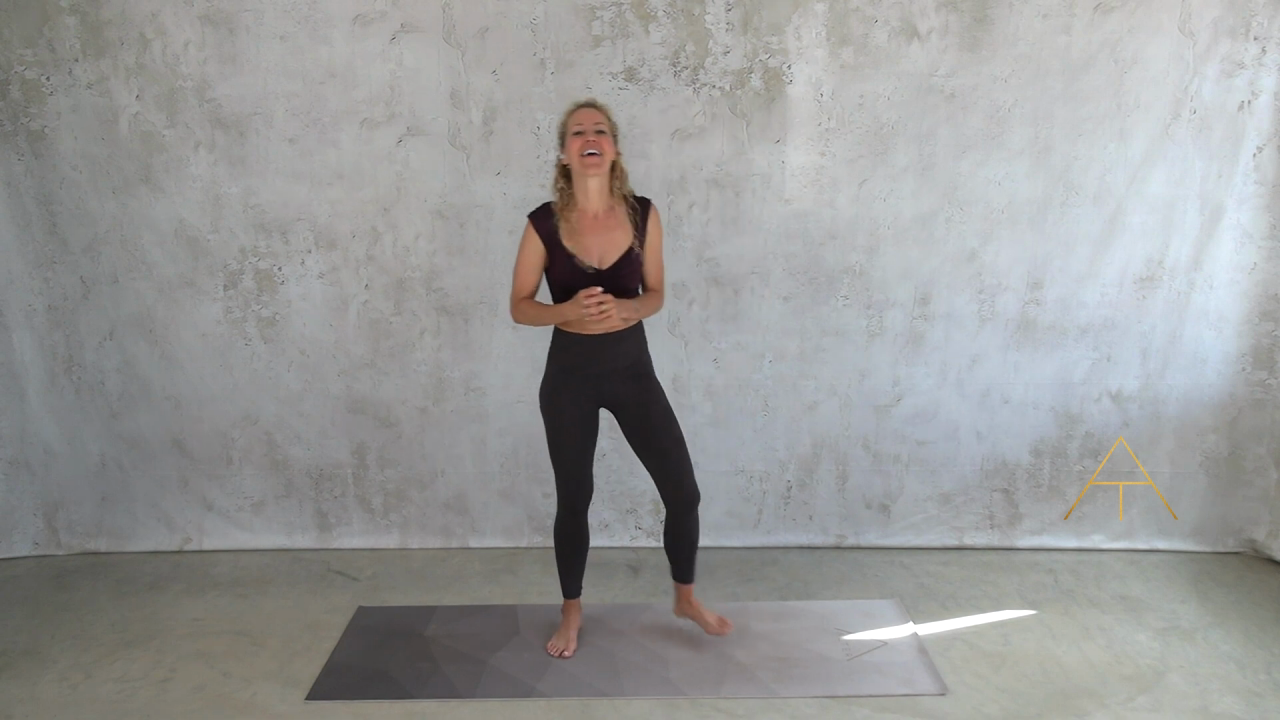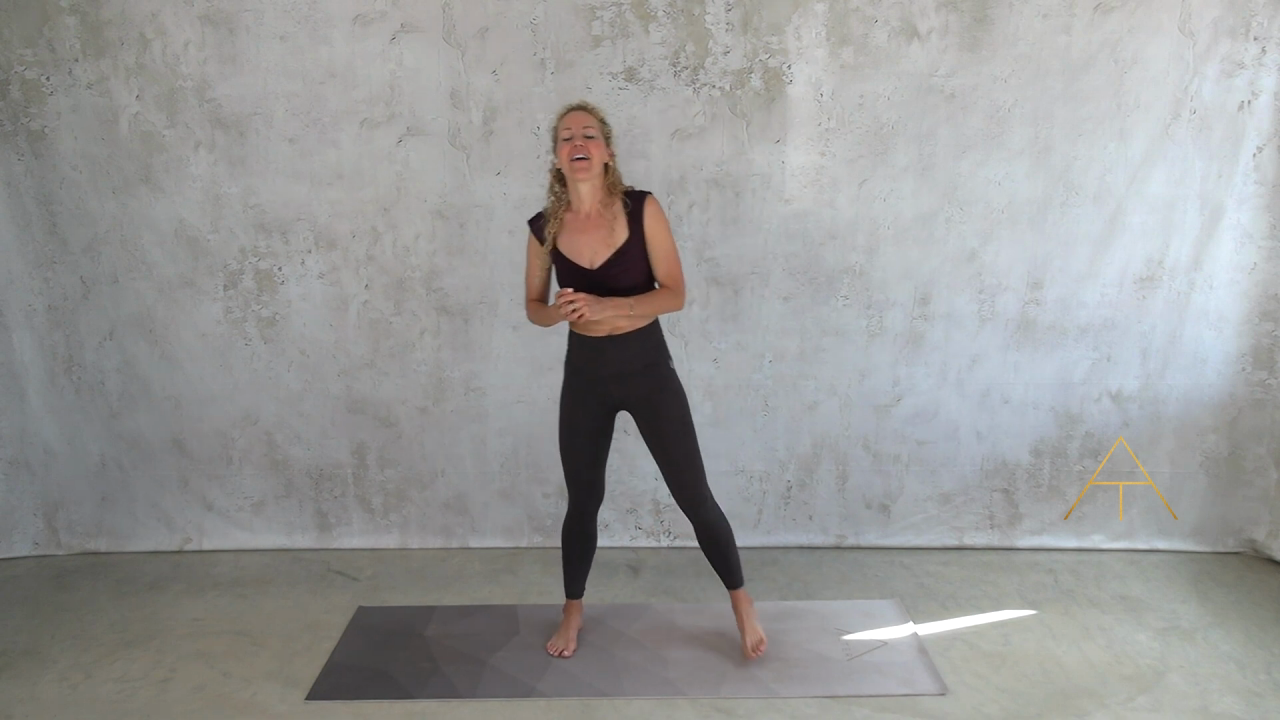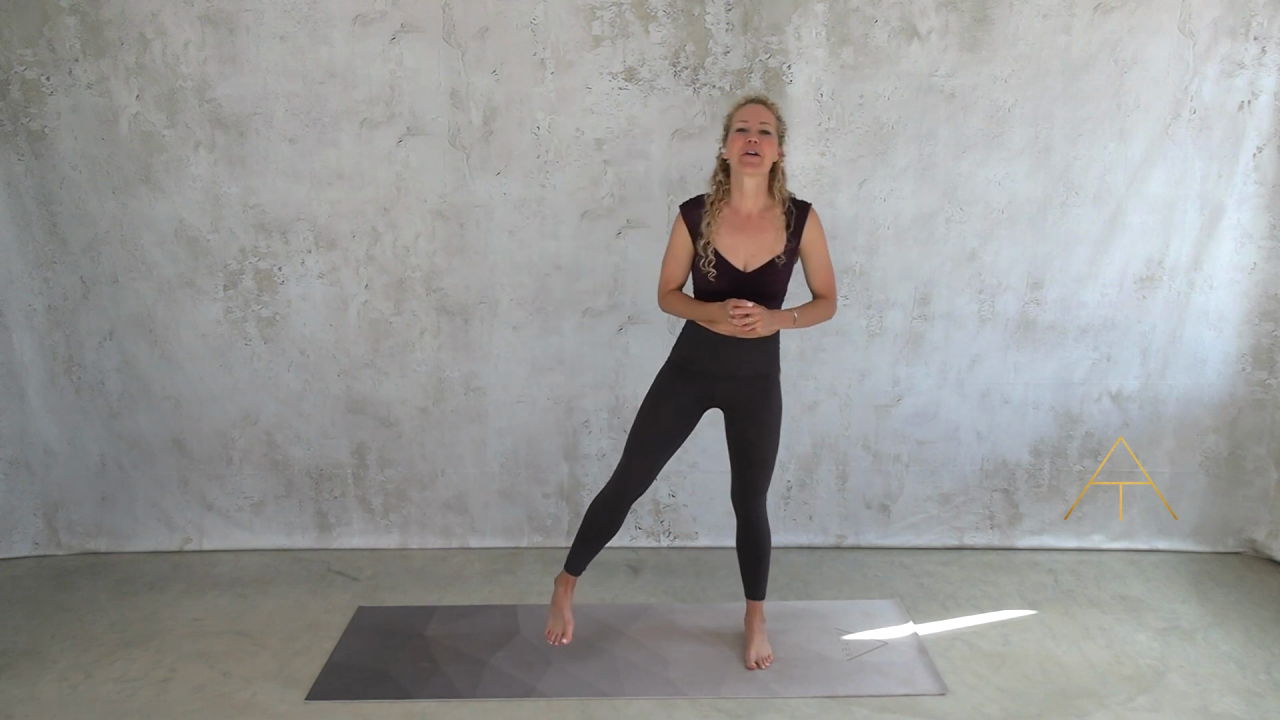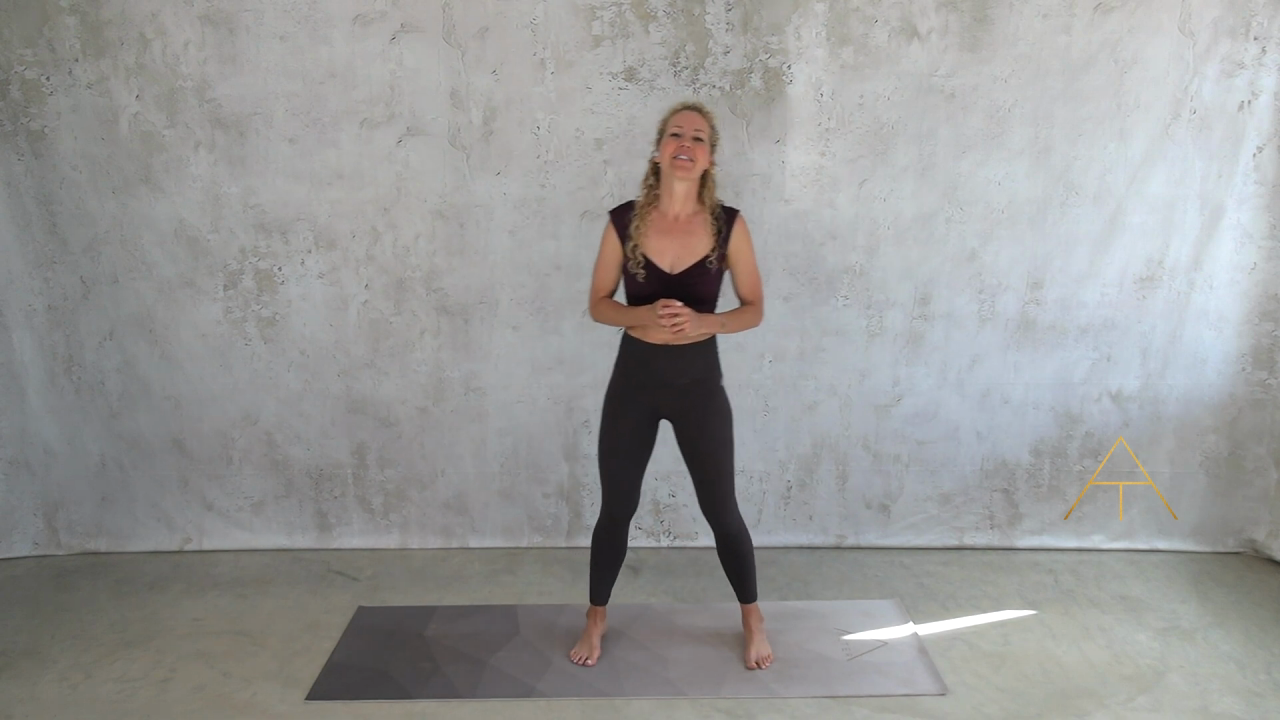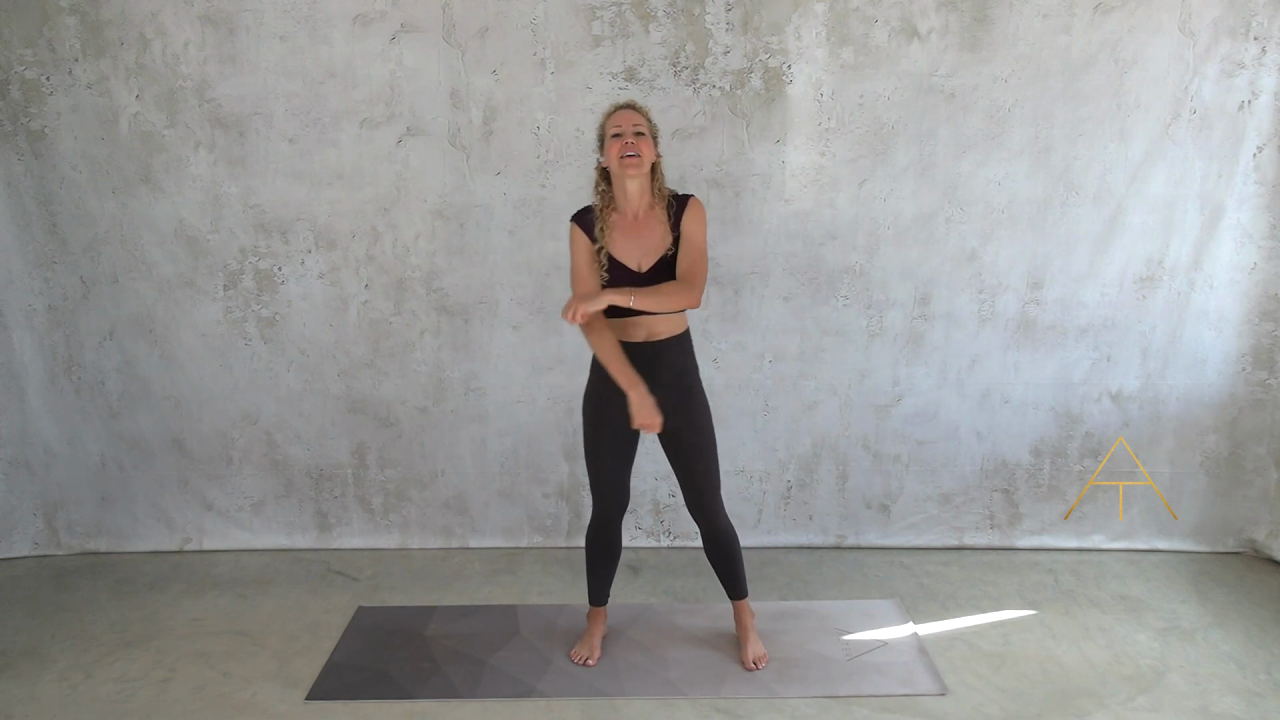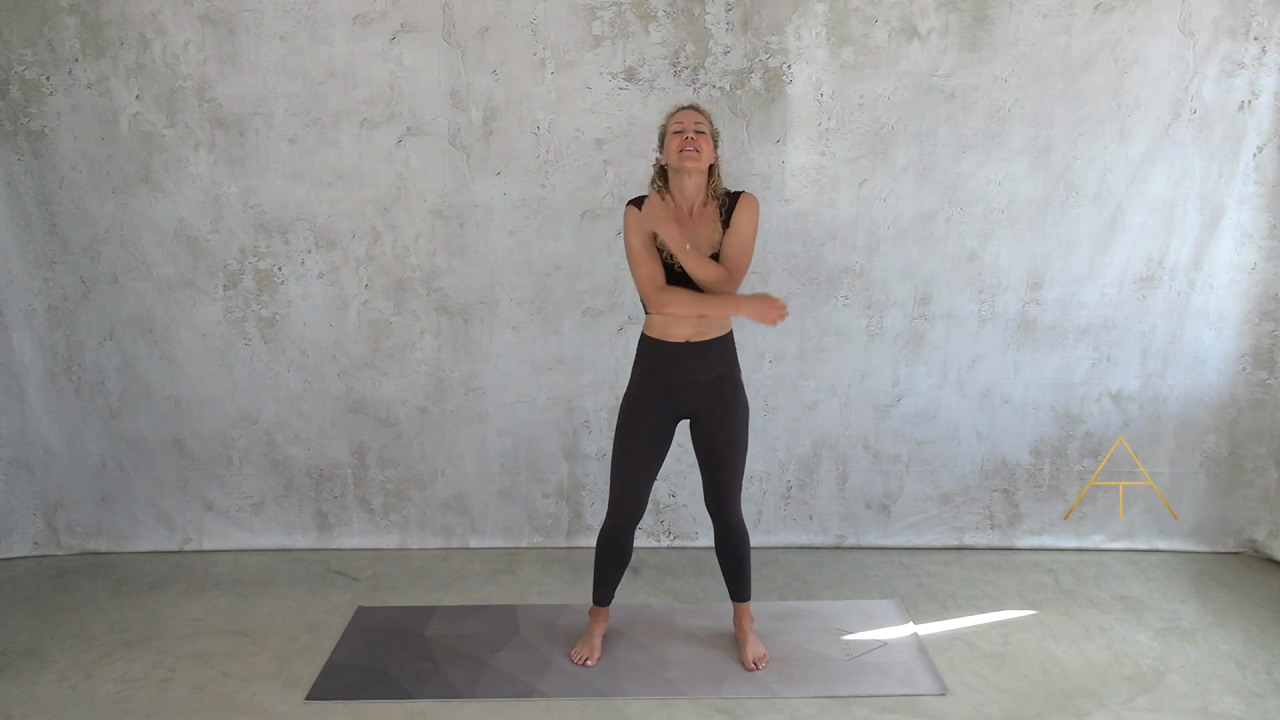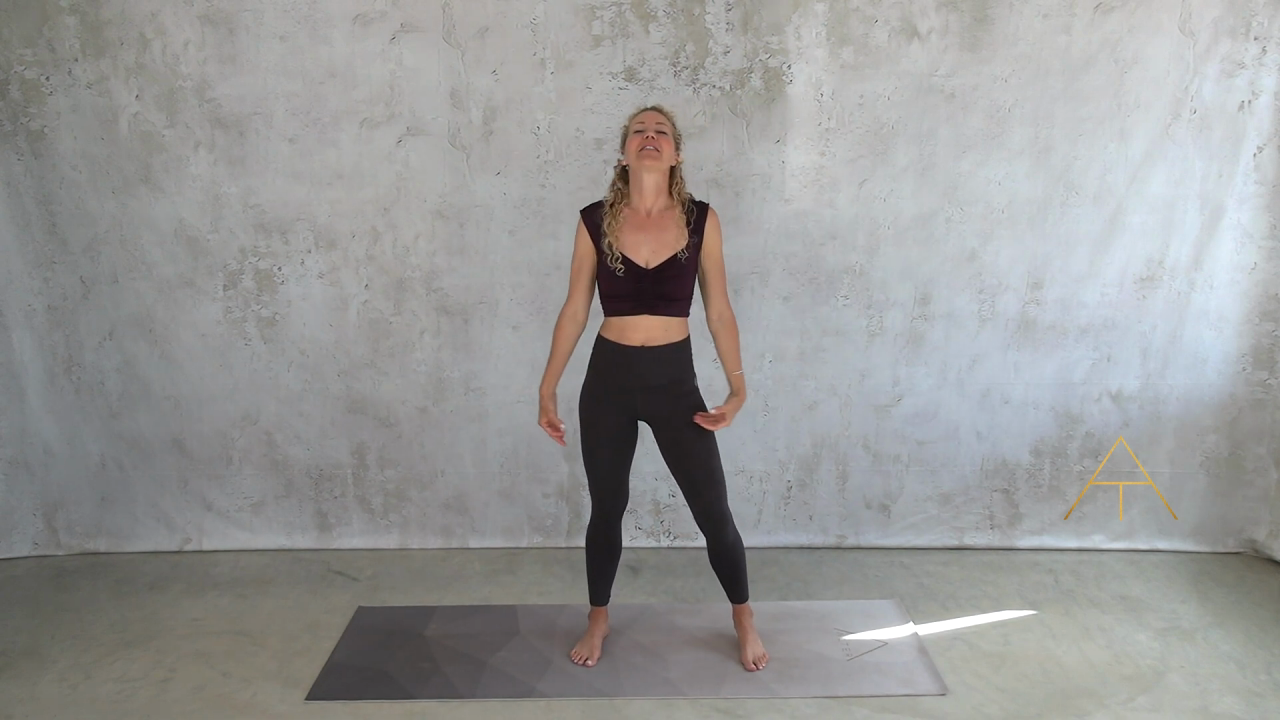
dt=0.7s
person 1, frame 1
left shoulder: (642, 215)
right shoulder: (543, 222)
left elbow: (655, 294)
right elbow: (519, 307)
left wrist: (625, 309)
right wrist: (568, 310)
left hip: (632, 367)
right hip: (570, 373)
left knee: (683, 489)
right knee: (574, 498)
left ankle: (685, 596)
right ankle: (571, 612)
person 1, frame 2
left shoulder: (643, 209)
right shoulder: (545, 227)
left elbow: (674, 294)
right elbow: (533, 306)
left wrist: (606, 306)
right wrist: (557, 311)
left hip: (647, 366)
right hip: (585, 373)
left knee: (693, 494)
right knee: (583, 500)
left ankle: (742, 604)
right ankle: (572, 612)
person 1, frame 3
left shoulder: (800, 219)
right shoulder: (694, 215)
left elbow: (826, 301)
right elbow: (667, 295)
left wrist: (778, 318)
right wrist: (717, 311)
left hip: (758, 374)
right hip: (692, 363)
left knee: (750, 503)
right knee: (628, 481)
left ankle: (755, 619)
right ankle: (566, 583)
person 1, frame 4
left shoulder: (729, 225)
right shoulder: (623, 222)
left elbow: (754, 309)
right elbow: (598, 305)
left wrist: (706, 323)
right wrist: (638, 316)
left hip: (697, 378)
right hip: (633, 377)
left knee: (721, 507)
right knee: (617, 508)
left ankle: (752, 617)
right ankle: (596, 617)
person 1, frame 5
left shoulder: (686, 210)
right shoulder: (586, 225)
left elbow: (690, 292)
right elbow: (590, 323)
left wrist: (609, 296)
right wrist: (634, 391)
left hip: (677, 370)
right hip: (612, 377)
left knee: (708, 507)
right knee: (608, 508)
left ankle: (744, 617)
right ankle: (597, 618)
person 1, frame 6
left shoulder: (740, 207)
right shoulder: (641, 212)
left elbow: (725, 281)
right elbow: (658, 298)
left wrist: (674, 231)
right wrist: (751, 304)
left hip: (718, 375)
right hip: (655, 373)
left knee: (725, 506)
right knee: (623, 508)
left ankle: (743, 620)
right ankle: (597, 619)
person 1, frame 7
left shoulder: (701, 220)
right shoulder: (595, 221)
left elbow: (719, 309)
right elbow: (575, 310)
left wrist: (737, 386)
right wrist: (548, 389)
left hip: (675, 378)
right hip: (608, 378)
left knee: (713, 510)
right knee: (607, 508)
left ankle: (744, 620)
right ankle: (598, 619)
